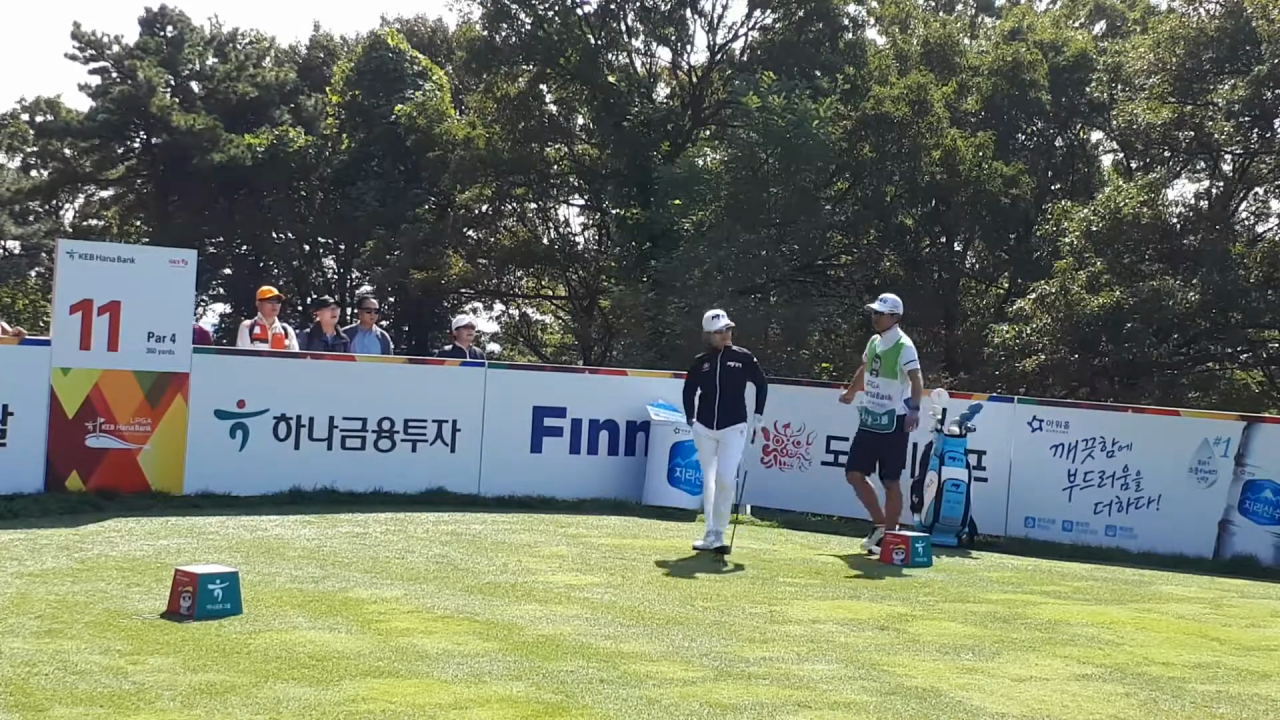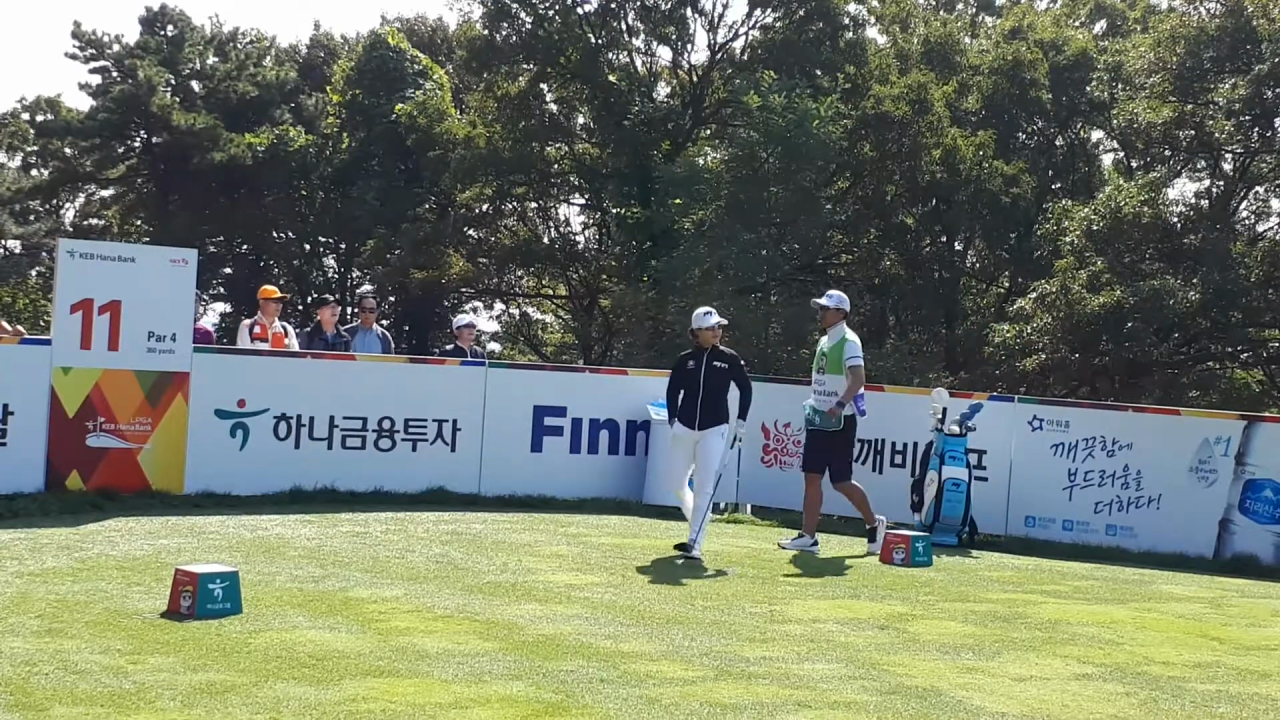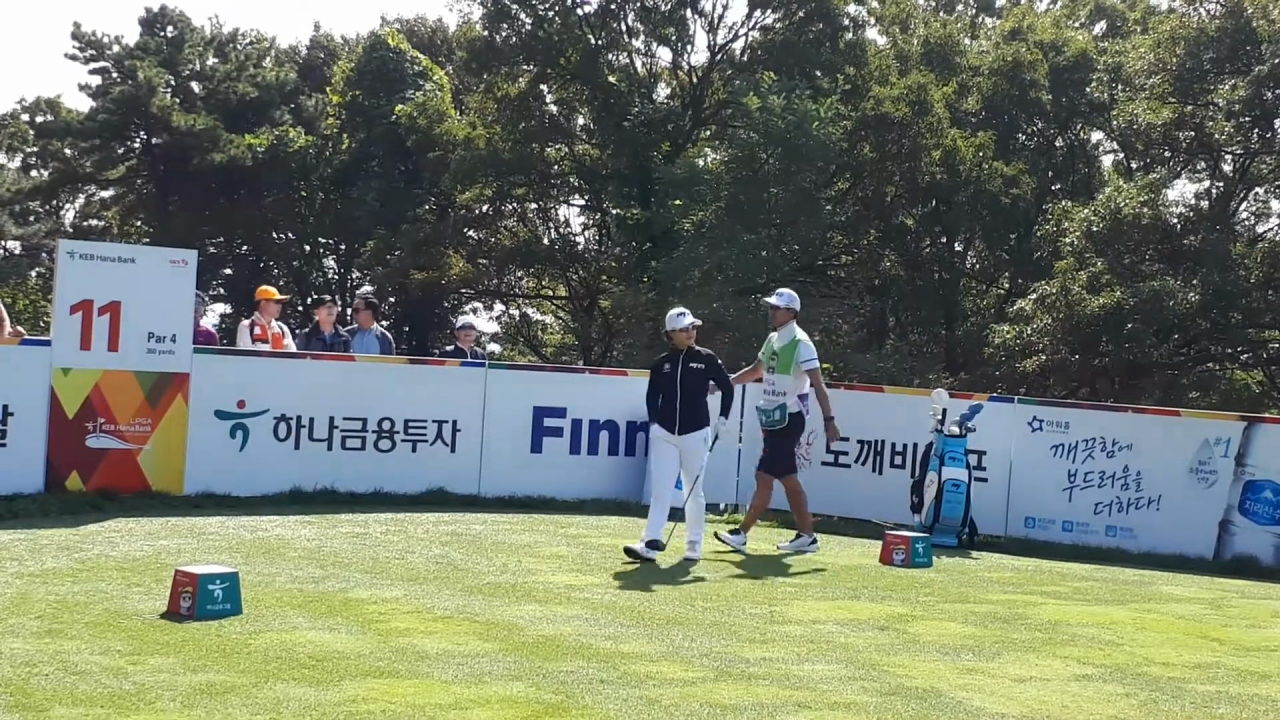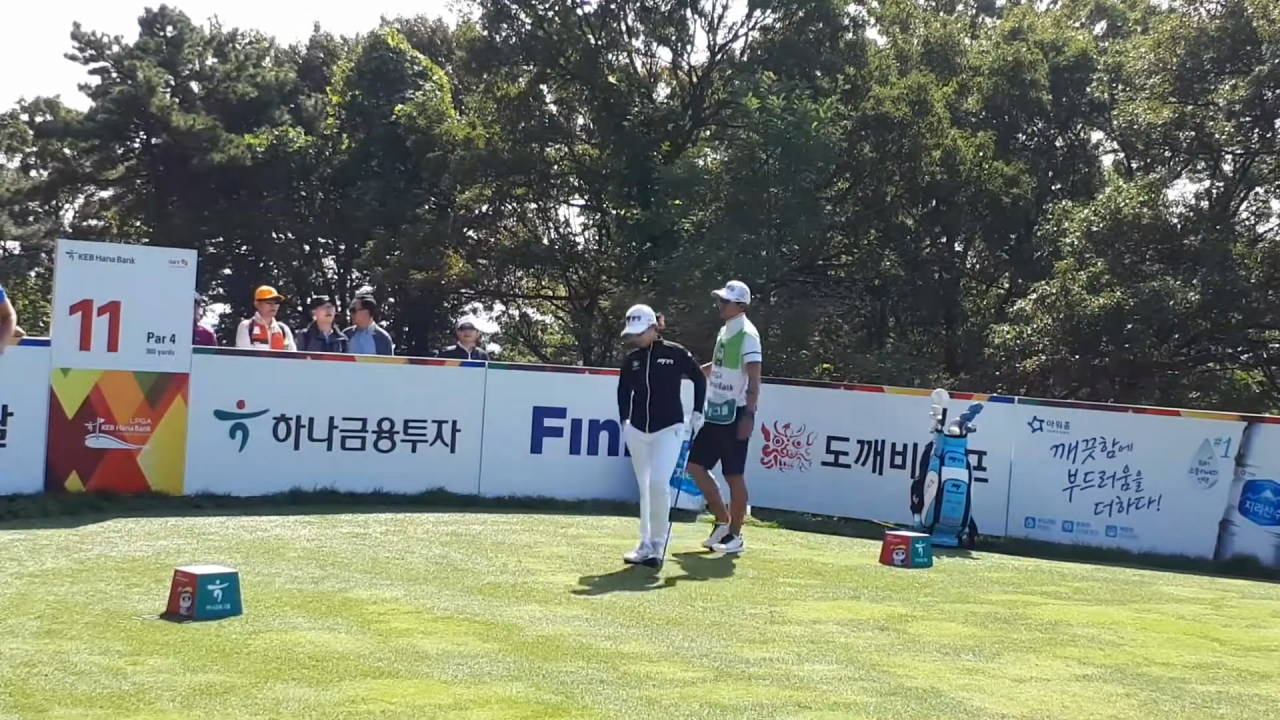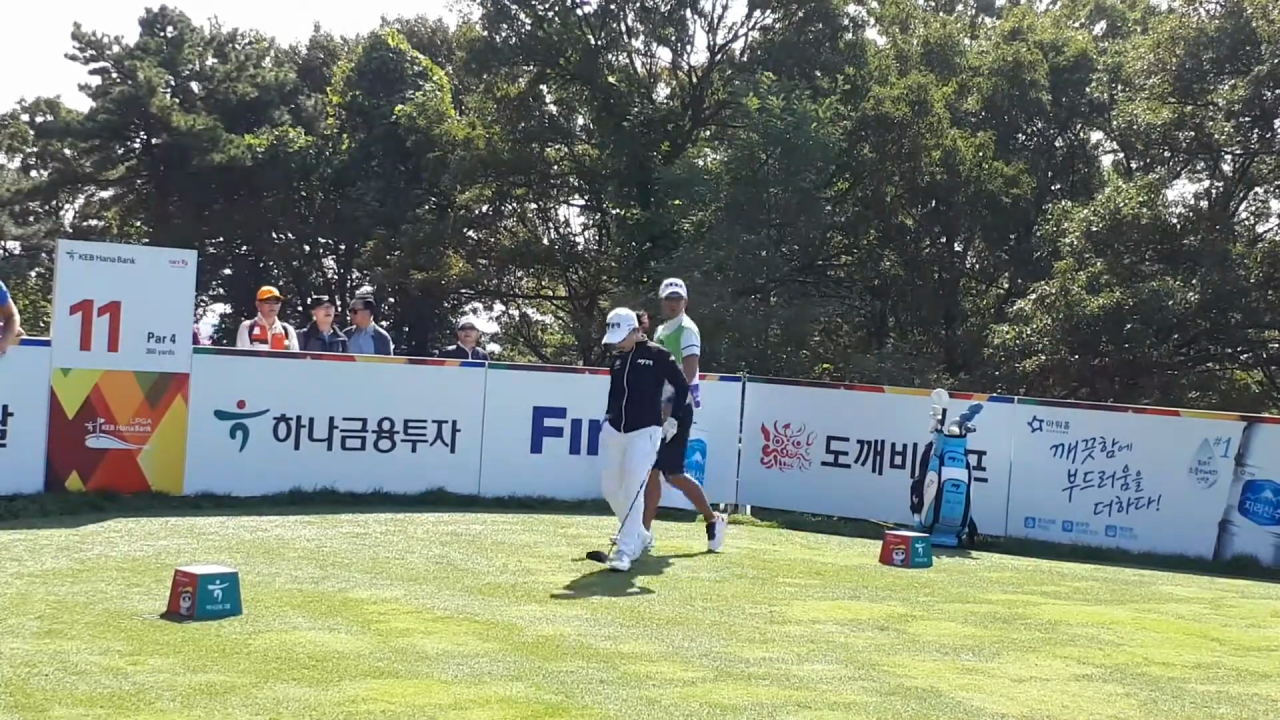
dt=0.4s
person 1, frame 1
left shoulder: (904, 346)
right shoulder: (875, 342)
left elbow: (916, 381)
left wrist: (913, 409)
right wrist: (850, 393)
left hip: (894, 423)
right hip: (870, 420)
left knee: (891, 482)
right knee: (854, 474)
right ankle: (882, 525)
person 1, frame 2
left shoulder: (849, 342)
right shoulder: (823, 341)
left elbow: (857, 379)
left wrist: (838, 406)
left hip: (840, 421)
right hip: (818, 420)
left knee: (840, 481)
right knee: (812, 477)
left ankle: (873, 523)
right ankle: (807, 535)
person 1, frame 3
left shoulder: (800, 343)
right shoulder: (772, 340)
left elbow: (818, 383)
right elbow: (755, 370)
left wrist: (828, 419)
left hip: (788, 419)
right hip: (773, 419)
left knee: (764, 476)
right knee: (787, 478)
left ankle: (740, 534)
right ankle: (806, 536)
person 1, frame 4
left shoulder: (747, 335)
right shoulder: (724, 331)
left elbow: (754, 379)
left wrist: (747, 416)
left hip: (736, 414)
right hip: (716, 413)
left knee: (734, 477)
right knee: (695, 467)
left ankle: (735, 536)
right ankle: (723, 521)
person 1, frame 5
left shoulder: (688, 330)
right shoulder: (662, 331)
left elbow: (689, 371)
left hip: (677, 410)
left knee: (673, 473)
right knee: (651, 471)
left ankle: (713, 520)
right ankle: (641, 531)
person 2, frame 1
left shoulder: (743, 357)
right shoulder: (700, 362)
left elbow: (761, 384)
right elbow: (689, 391)
left wrist: (758, 415)
right wrist: (691, 420)
left hip: (734, 427)
right hip: (704, 428)
left knee: (725, 479)
right knee: (709, 483)
left ankle: (716, 532)
right ankle: (712, 535)
person 2, frame 2
left shoulder: (730, 359)
right shoulder: (685, 359)
left elbow: (746, 389)
right elbow: (673, 390)
left wrist: (741, 420)
right wrist: (673, 419)
left hip: (714, 430)
right hip: (684, 429)
left knee: (704, 487)
right knee: (677, 482)
left ankle: (696, 543)
right ankle: (697, 523)
person 2, frame 3
left shoulder: (707, 359)
right shoulder: (661, 363)
left elbow: (727, 388)
right elbow: (652, 395)
left wrist: (722, 418)
right wrist: (653, 422)
left hip: (695, 433)
right hip: (663, 433)
left knee: (693, 489)
right knee: (660, 490)
left ankle: (694, 544)
right ankle: (650, 543)
person 2, frame 4
left shoulder: (675, 353)
right shoulder: (631, 360)
left elbow: (700, 380)
right elbow: (624, 391)
left wrist: (697, 412)
right wrist: (624, 419)
left hip: (669, 429)
right hip: (637, 431)
left knee: (658, 484)
right knee: (645, 490)
left ankle: (657, 543)
right ankle: (647, 549)
person 2, frame 5
left shoulder: (658, 355)
right shoulder: (617, 360)
left elbow: (682, 387)
left wrist: (673, 419)
right wrist: (609, 417)
left hip: (644, 432)
right hip: (614, 430)
left knee: (633, 493)
right knee: (610, 489)
left ankle: (624, 552)
right ankle: (638, 536)
